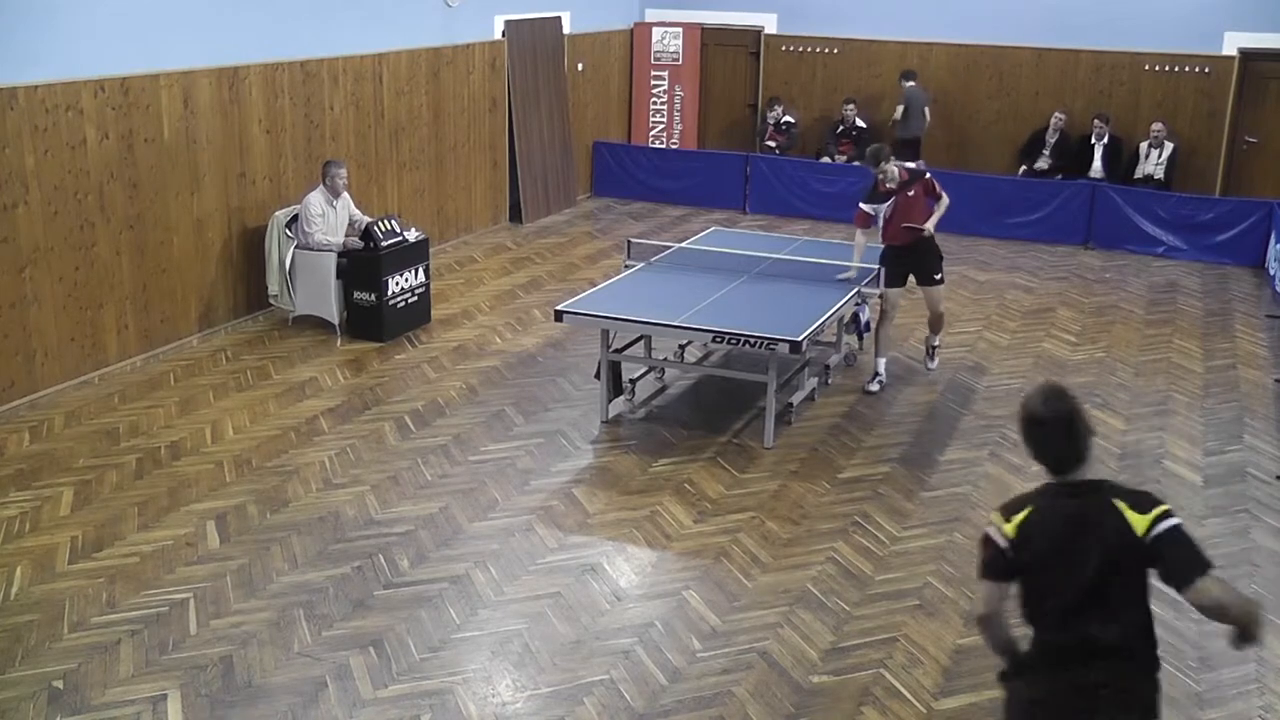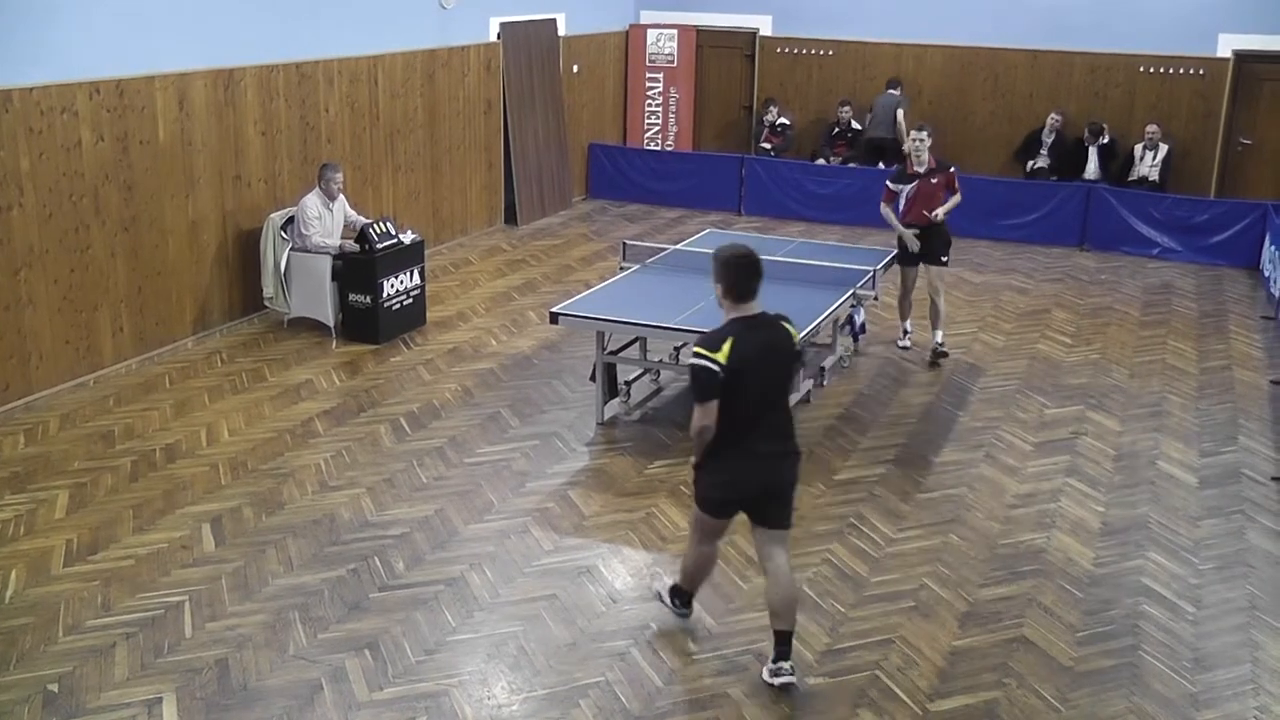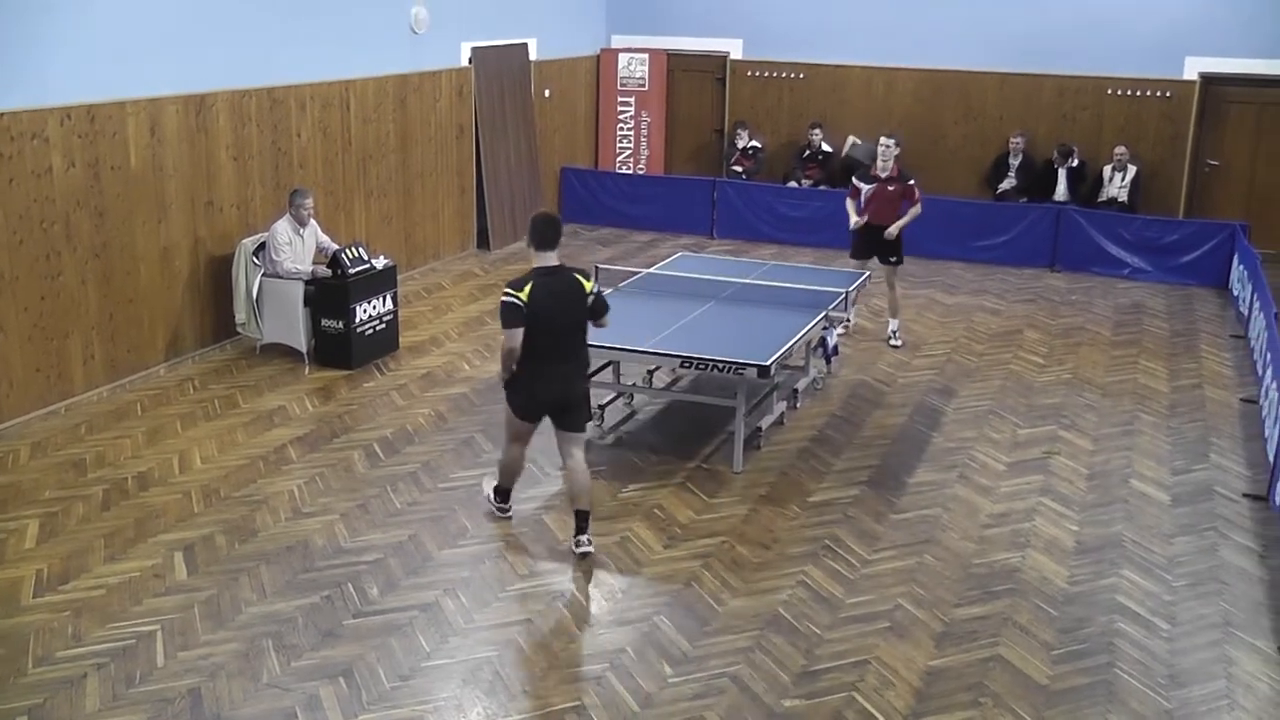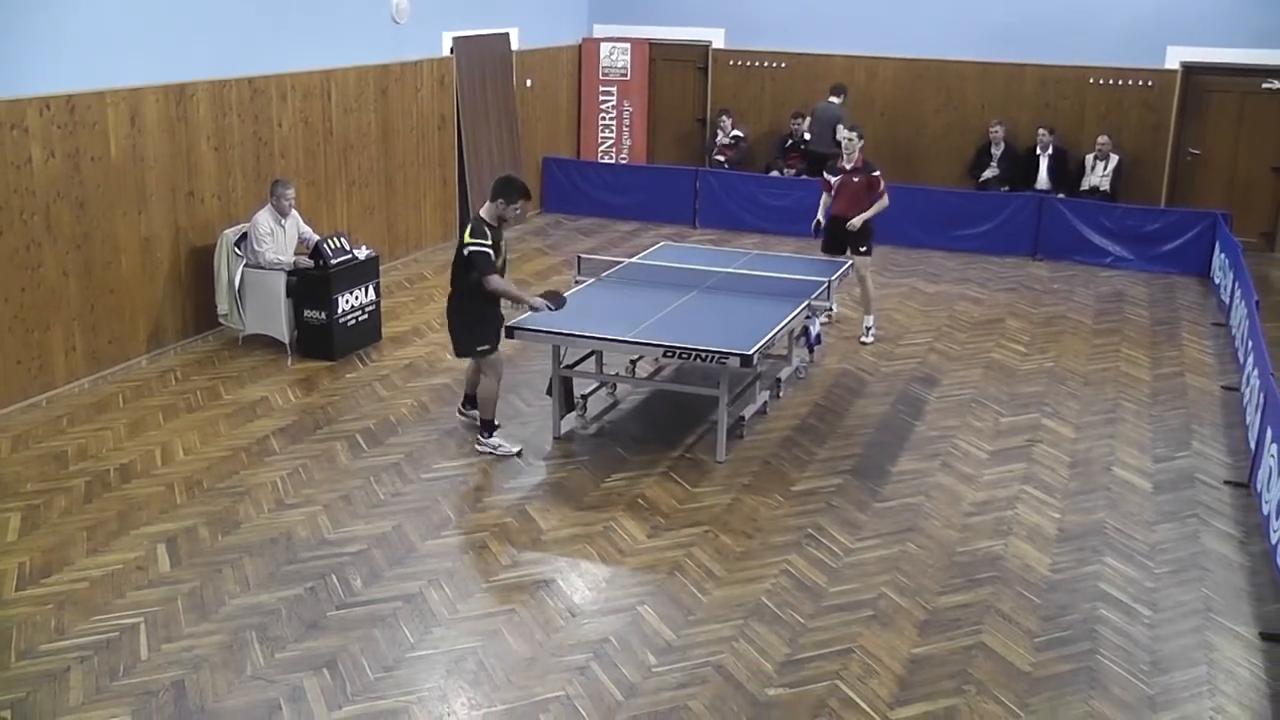
dt=1s
person 1, frame 1
left shoulder: (1013, 520)
right shoulder: (1141, 512)
left elbow: (985, 612)
right elbow: (1211, 598)
left wrist: (1015, 662)
right wrist: (1248, 621)
left hip: (1046, 687)
right hip: (1126, 692)
person 1, frame 2
left shoulder: (712, 349)
right shoulder: (785, 331)
left elbow: (704, 424)
left wrist: (697, 456)
left hip: (725, 468)
right hip: (780, 463)
left knee: (704, 537)
right knee: (776, 554)
left ankle: (680, 597)
right ankle: (782, 661)
person 1, frame 3
left shoulder: (518, 290)
right shoulder: (582, 281)
left elbow: (513, 345)
right elbow: (602, 322)
left wrist: (507, 370)
left hip: (532, 383)
right hip: (574, 382)
left knee: (516, 443)
right knee: (574, 454)
left ankle: (502, 497)
right ankle: (582, 533)
person 1, frame 4
left shoulder: (495, 224)
right shoulder: (478, 235)
right elbow: (490, 280)
left wrist: (520, 294)
right wrist: (526, 299)
left hip: (486, 307)
right hip: (468, 310)
left knee: (484, 364)
right knee: (493, 369)
left ankle: (469, 406)
right ankle: (486, 436)
person 2, frame 1
left shoulder: (919, 178)
right shoulder: (872, 194)
left elbow: (943, 200)
right elbow: (862, 232)
left wrist: (932, 221)
right wrist: (855, 267)
left hip: (924, 248)
right hip: (893, 252)
left knee: (937, 310)
right knee: (887, 312)
left ankle: (933, 343)
right ankle: (880, 372)
person 2, frame 2
left shoulder: (944, 170)
right shoulder: (898, 175)
left elbow: (957, 196)
right elbow: (885, 208)
left wrist: (943, 209)
right wrist: (902, 231)
left hip: (936, 232)
right hip: (910, 234)
left knee: (935, 289)
right knee: (907, 287)
left ankle: (938, 342)
right ankle: (905, 329)
person 2, frame 3
left shoulder: (904, 179)
right shoulder: (863, 175)
left elbow: (917, 208)
right elbow: (851, 198)
left wrist: (898, 225)
right wrist: (853, 217)
left hip: (890, 233)
right hip: (865, 231)
left knee: (891, 283)
left ankle: (893, 329)
right ankle: (850, 317)
person 2, frame 4
left shoulder: (870, 171)
right shoulder: (832, 168)
left elbow: (884, 201)
left wrist: (862, 217)
right wrist: (821, 212)
left hip: (859, 227)
right hip: (834, 223)
left knee: (862, 275)
left ankle: (869, 325)
right ankle: (830, 307)
